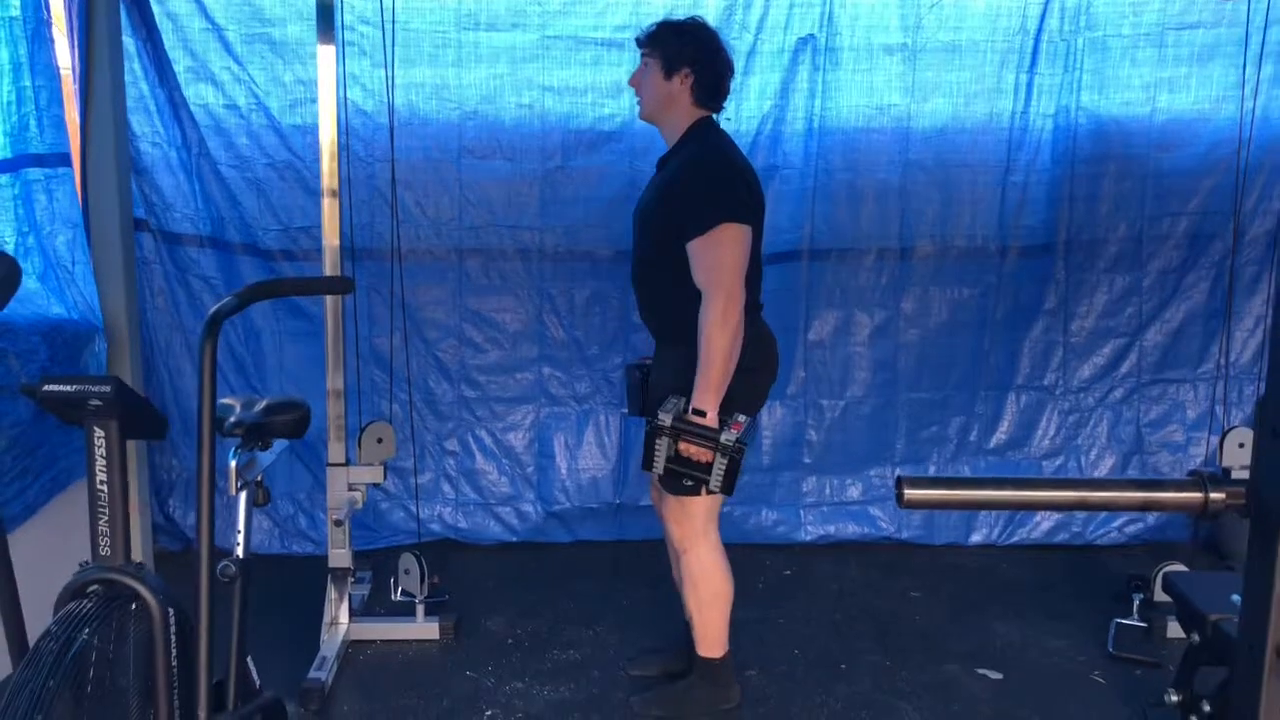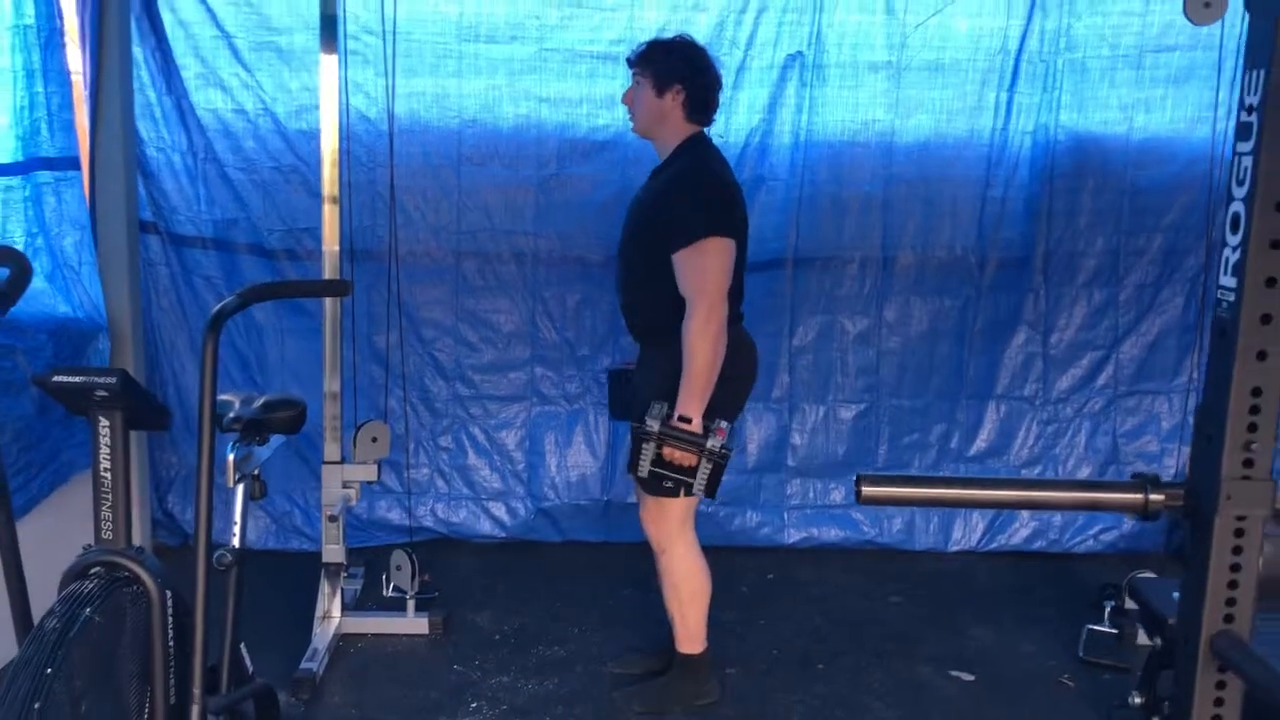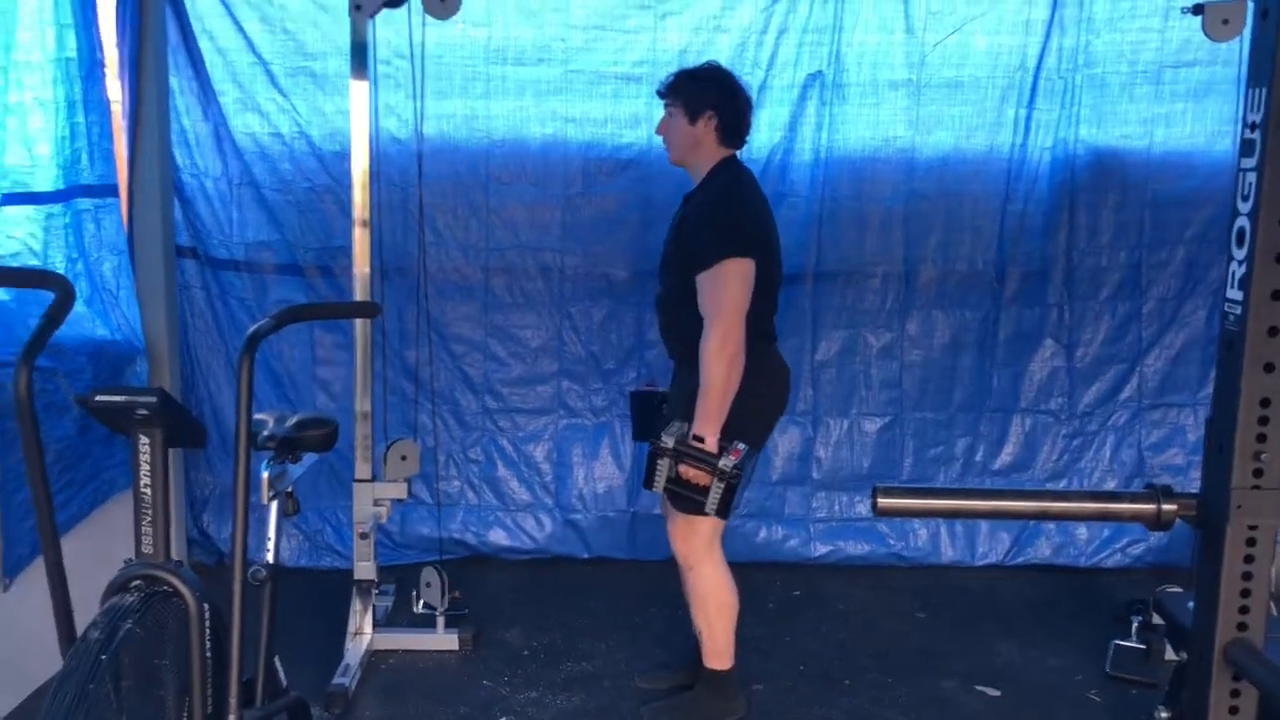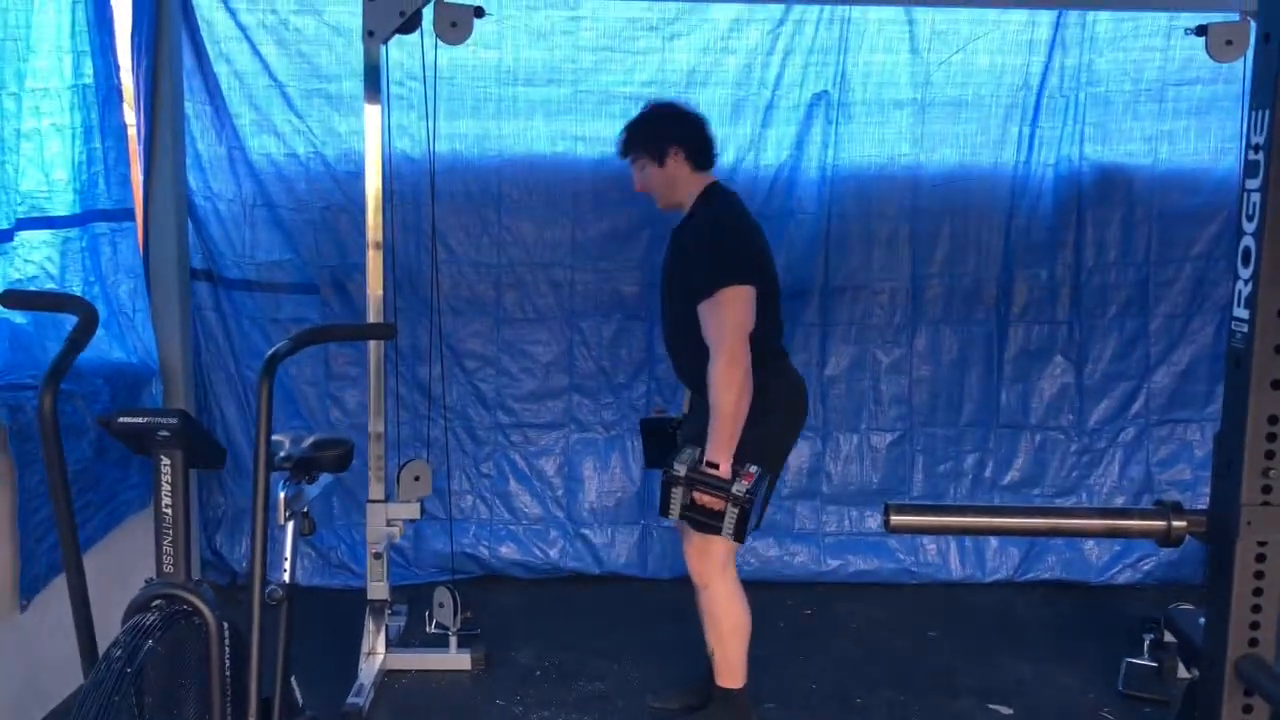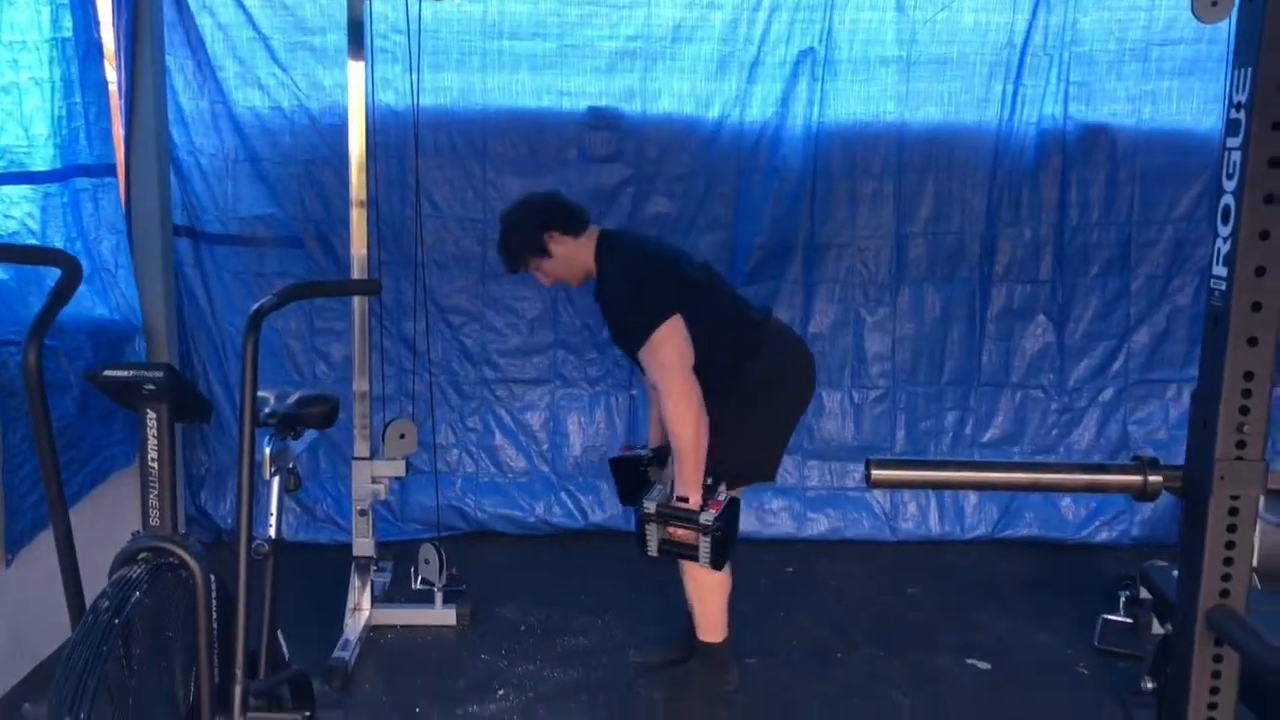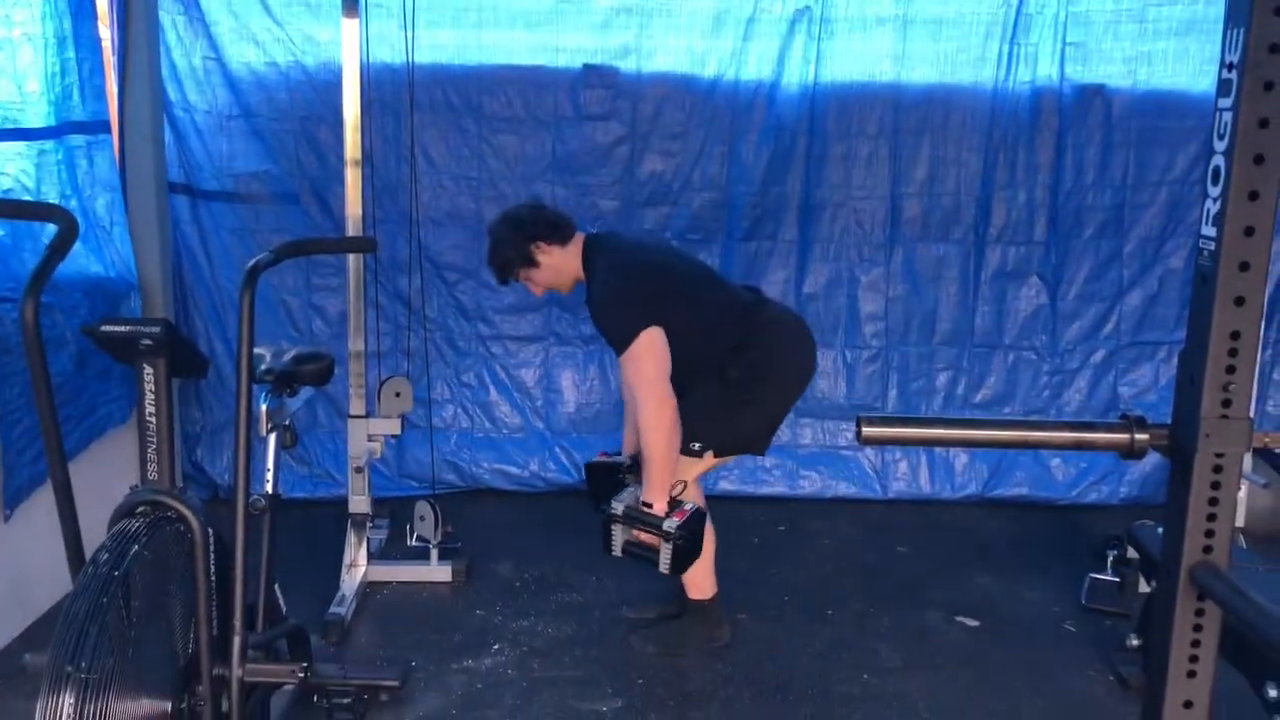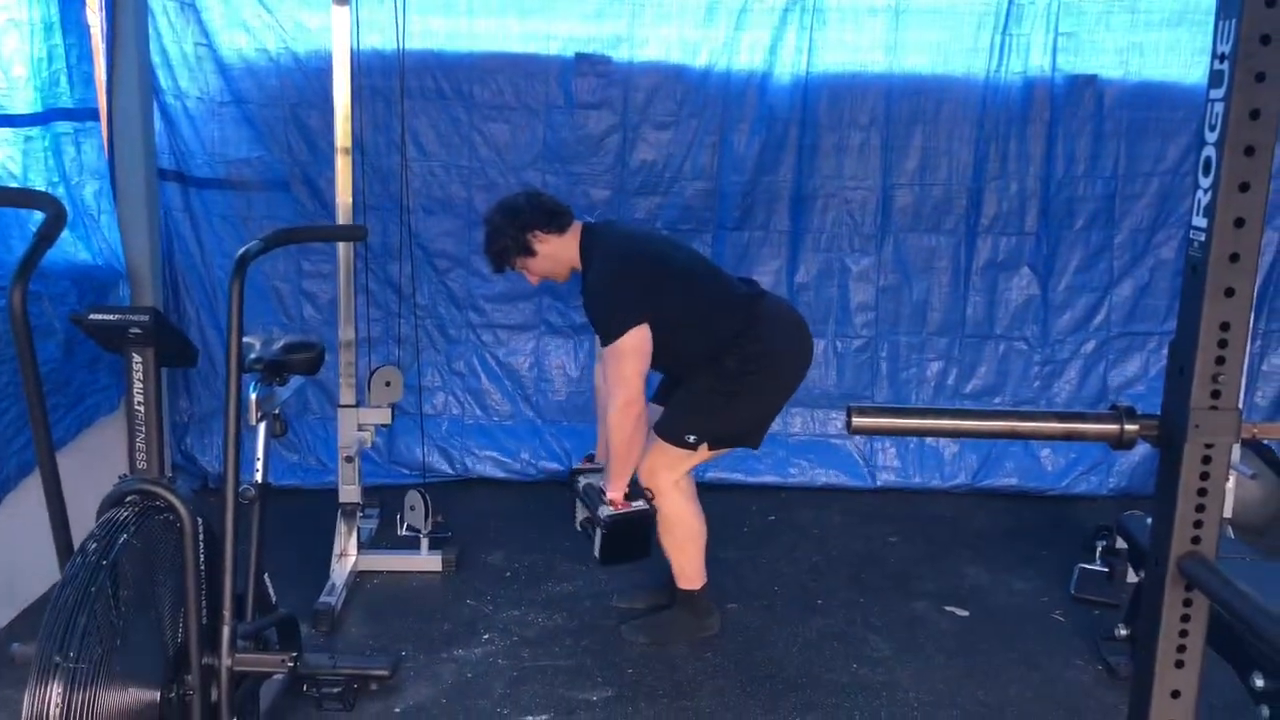
dt=0.7s
person 1, frame 1
left shoulder: (710, 168)
right shoulder: (684, 159)
left elbow: (723, 299)
left wrist: (706, 405)
left hip: (715, 366)
right hip: (684, 358)
left knee: (690, 521)
right knee: (671, 507)
right ankle: (697, 645)
person 1, frame 2
left shoulder: (697, 182)
right shoulder: (678, 171)
left elbow: (707, 310)
left wrist: (690, 413)
left hip: (695, 370)
right hip: (668, 362)
left knee: (665, 521)
right knee: (660, 512)
right ankle: (680, 644)
person 1, frame 3
left shoulder: (723, 204)
right shoulder: (719, 194)
left elbow: (725, 330)
left wrist: (705, 430)
right wrist: (686, 403)
left hip: (730, 391)
right hip: (711, 383)
left knee: (693, 538)
right knee: (684, 524)
right ankle: (707, 659)
person 1, frame 4
left shoulder: (715, 230)
right shoulder: (707, 221)
left elbow: (730, 356)
left wrist: (717, 457)
right wrist: (696, 420)
left hip: (752, 411)
right hip: (730, 406)
left knee: (708, 556)
right knee: (701, 546)
person 1, frame 5
left shoulder: (626, 280)
right shoulder: (622, 258)
left elbow: (680, 393)
right elbow: (663, 369)
left wrist: (688, 491)
right wrist: (655, 447)
left hip: (767, 379)
right hip: (758, 369)
left knee: (689, 515)
right knee: (686, 507)
left ankle: (713, 661)
right ankle: (700, 635)
person 1, frame 6
left shoulder: (615, 287)
right shoulder: (611, 259)
left elbow: (657, 406)
right elbow: (639, 370)
left wrist: (654, 500)
right wrist: (629, 452)
left hip: (769, 359)
right hip: (756, 344)
left knee: (669, 475)
right knee: (664, 463)
left ankle: (704, 618)
right ankle: (692, 593)
person 1, frame 7
left shoulder: (611, 277)
right shoulder: (605, 250)
left elbow: (627, 402)
right elbow: (610, 363)
left wrist: (615, 488)
right wrist: (602, 455)
left hip: (765, 353)
right hip: (745, 337)
left knee: (658, 468)
right knee: (653, 446)
left ankle: (694, 608)
right ankle: (681, 581)
